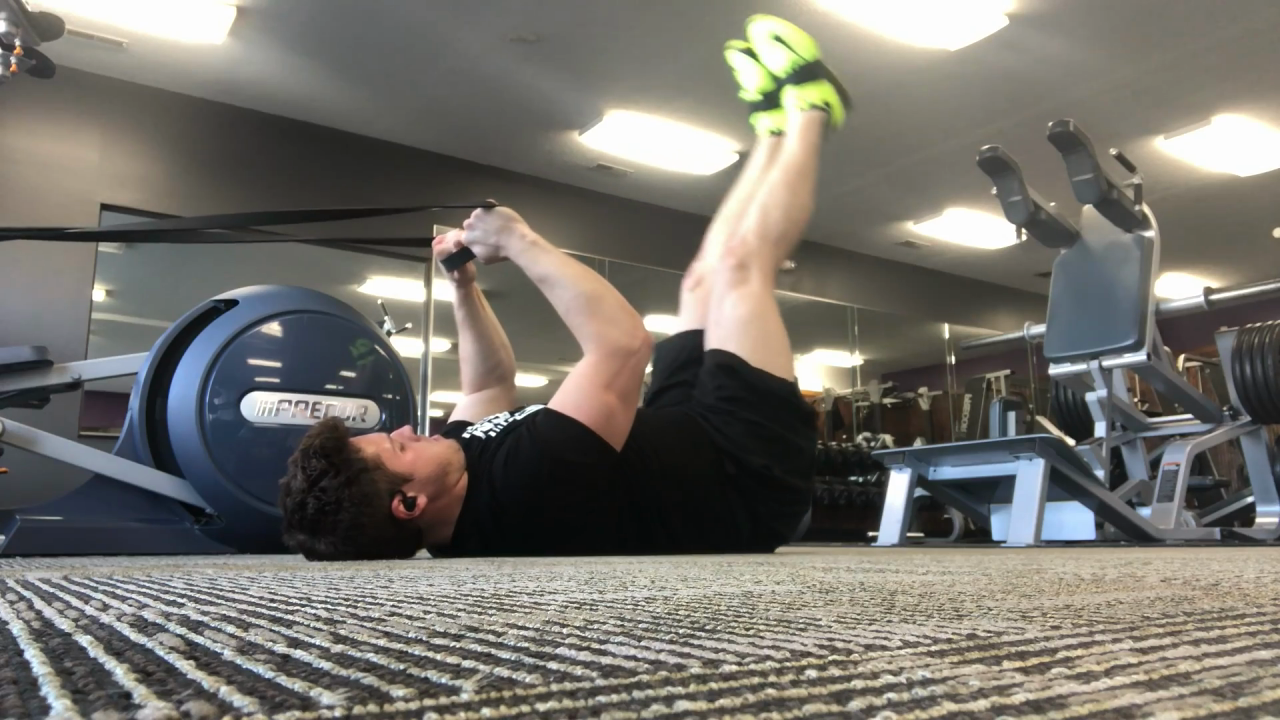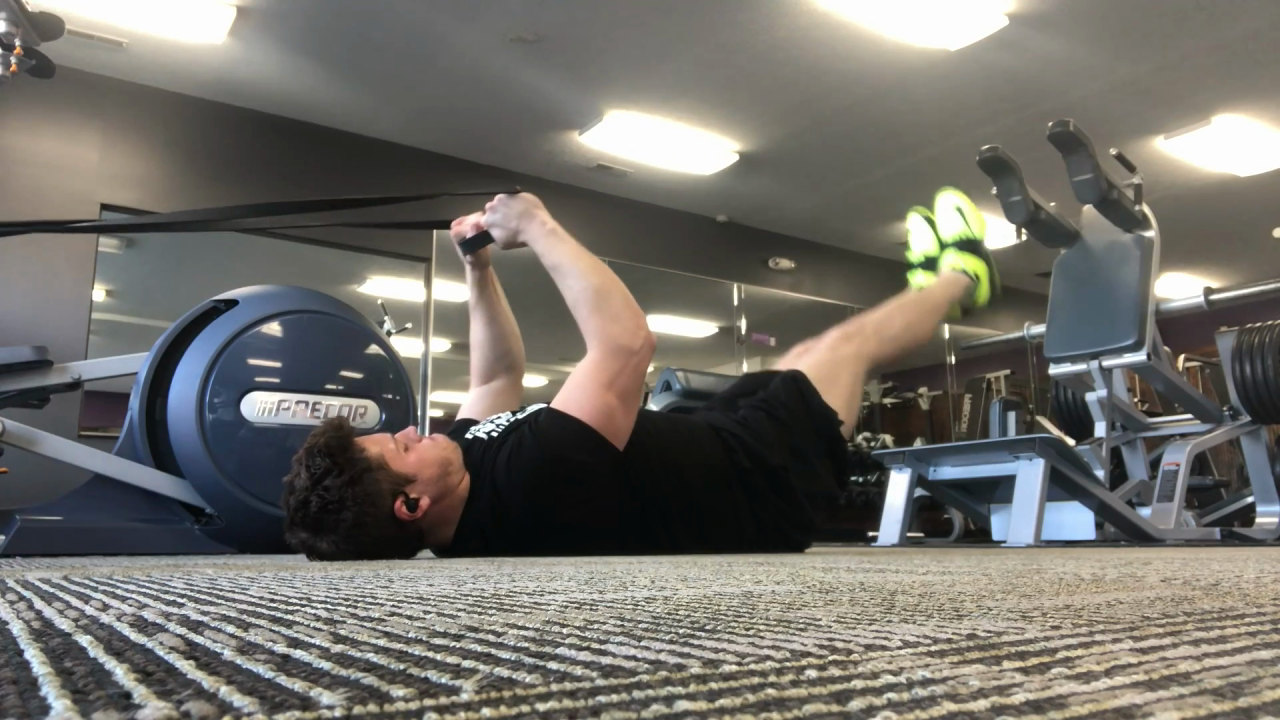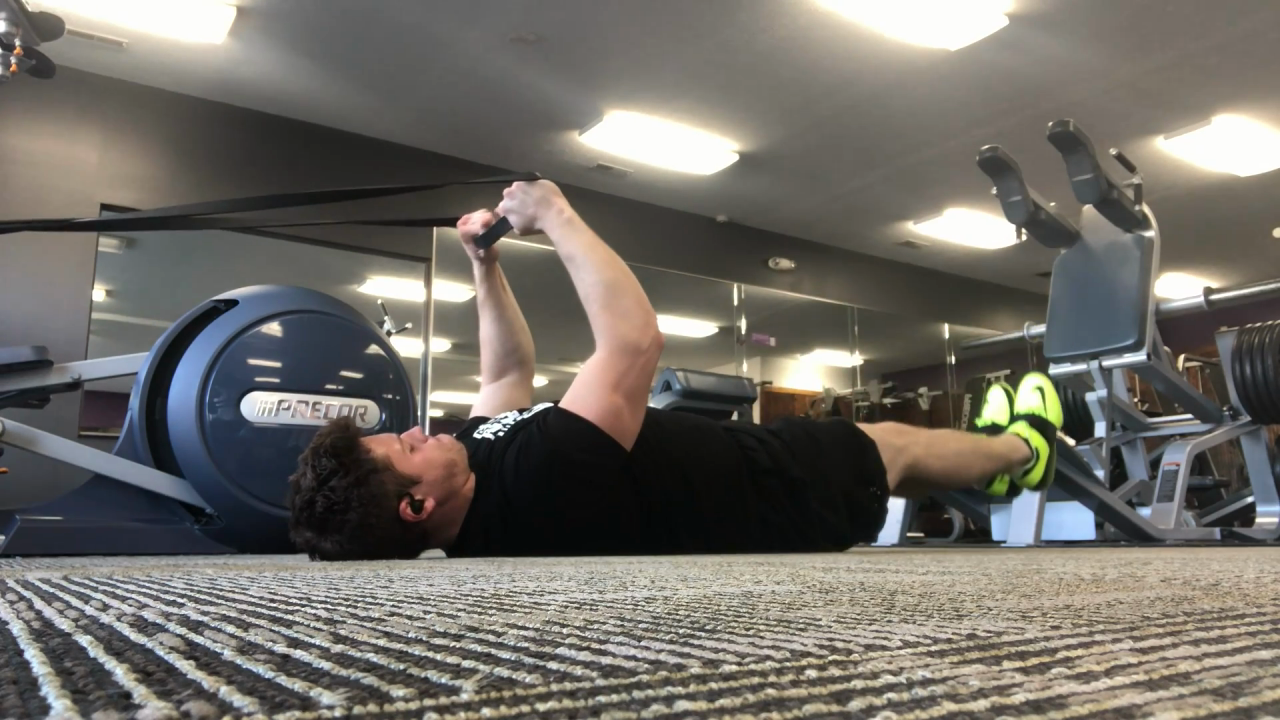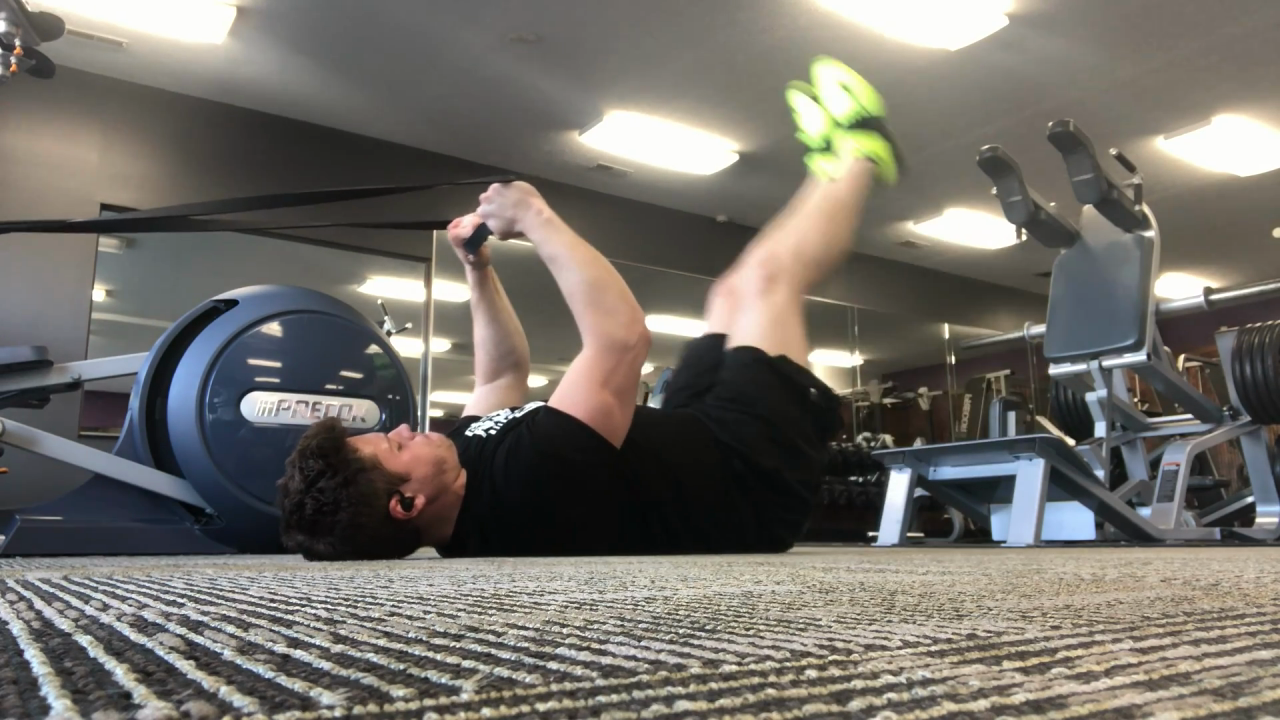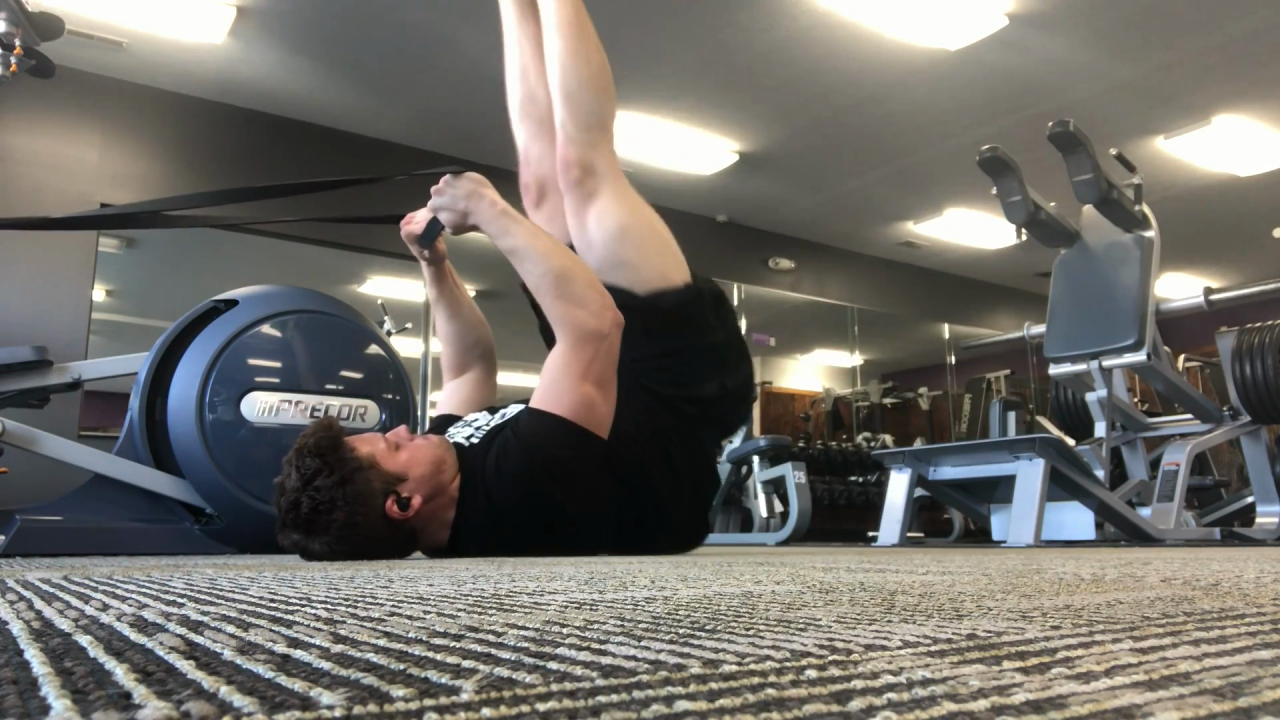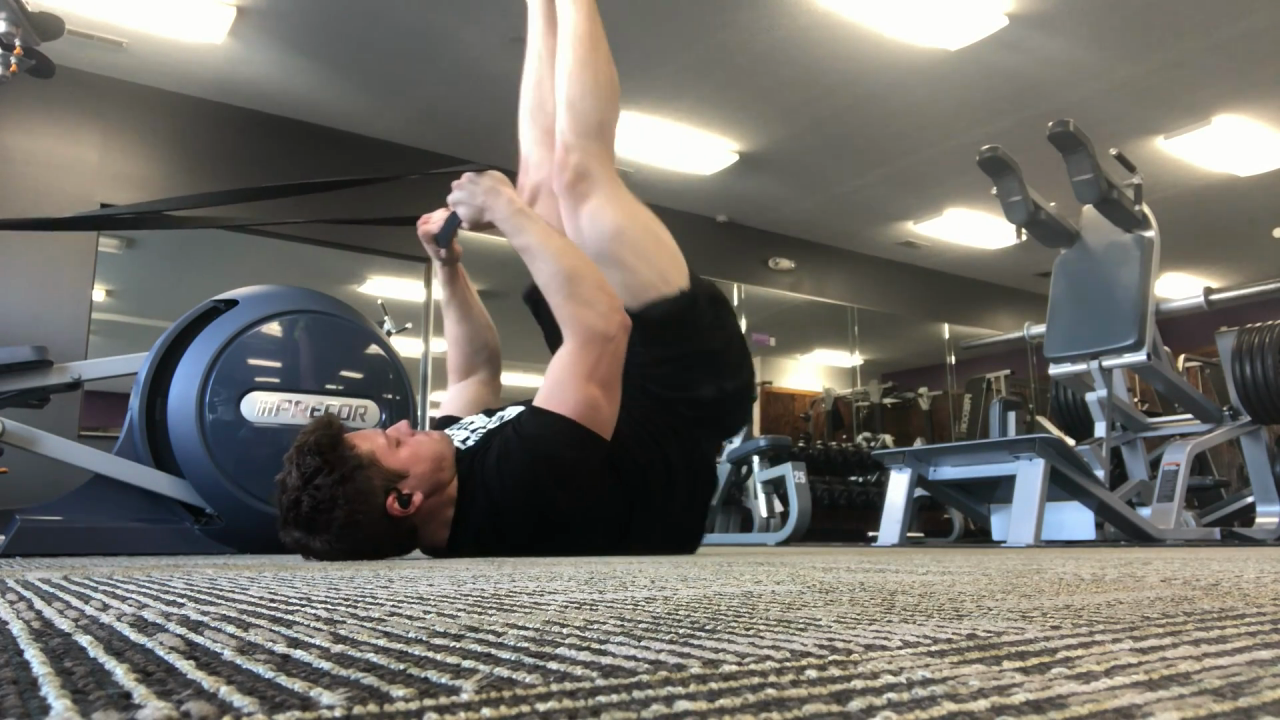
dt=0.7s
person 1, frame 1
right shoulder: (528, 479)
left elbow: (492, 383)
right elbow: (623, 343)
left wrist: (463, 282)
right wrist: (519, 242)
left hip: (681, 444)
right hip: (745, 473)
left knee: (707, 282)
right knee: (738, 264)
left ankle: (777, 127)
right ankle: (806, 111)
person 1, frame 2
left shoulder: (471, 459)
right shoulder: (532, 481)
left elbow: (498, 377)
right elbow: (626, 344)
left wrist: (479, 270)
right wrist: (538, 229)
left hip: (707, 458)
right hip: (754, 481)
left knee: (805, 356)
right knee: (846, 341)
left ankle: (935, 281)
right ankle: (958, 275)
person 1, frame 3
left shoulder: (479, 461)
right shoulder: (540, 484)
left elbow: (508, 375)
right elbow: (634, 343)
left wrist: (484, 266)
right wrist: (555, 217)
left hip: (724, 461)
right hip: (764, 493)
left knee: (874, 437)
right knee: (895, 441)
left ankle: (1005, 448)
right ankle: (1018, 452)
person 1, frame 4
left shoulder: (471, 472)
right shoulder: (530, 481)
left elbow: (503, 376)
right elbow: (621, 337)
left wrist: (477, 269)
right wrist: (535, 220)
left hip: (689, 448)
right hip: (747, 475)
left knee: (731, 297)
right knee: (762, 282)
left ankle: (836, 167)
right ankle: (854, 156)
person 1, frame 5
right shoulder: (523, 489)
left elbow: (470, 368)
right elbow: (595, 325)
left wrist: (434, 266)
right wrist: (490, 213)
left hip: (622, 388)
right hip: (682, 392)
left knee: (548, 184)
right knee: (583, 174)
person 1, frame 6
right shoulder: (520, 490)
left elbow: (476, 371)
right elbow: (604, 326)
left wrist: (447, 266)
right wrist: (505, 213)
left hip: (629, 389)
right hip: (685, 388)
left knee: (542, 187)
right knee: (576, 176)
